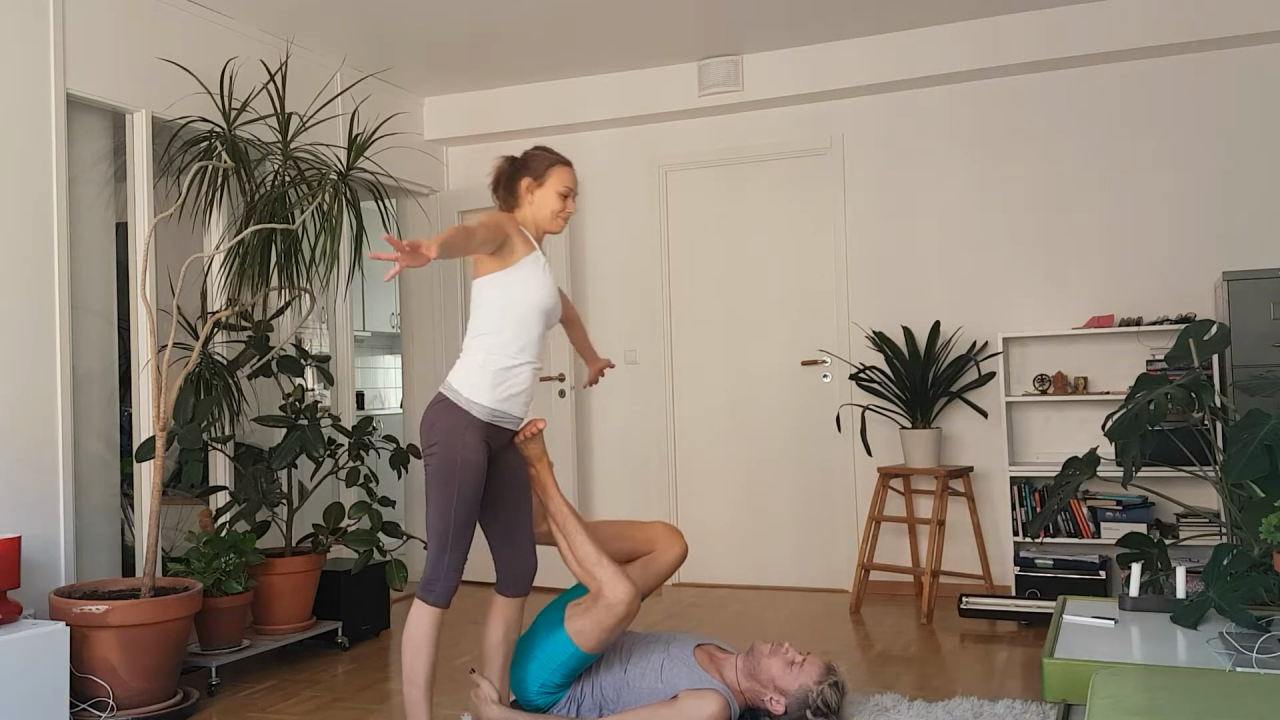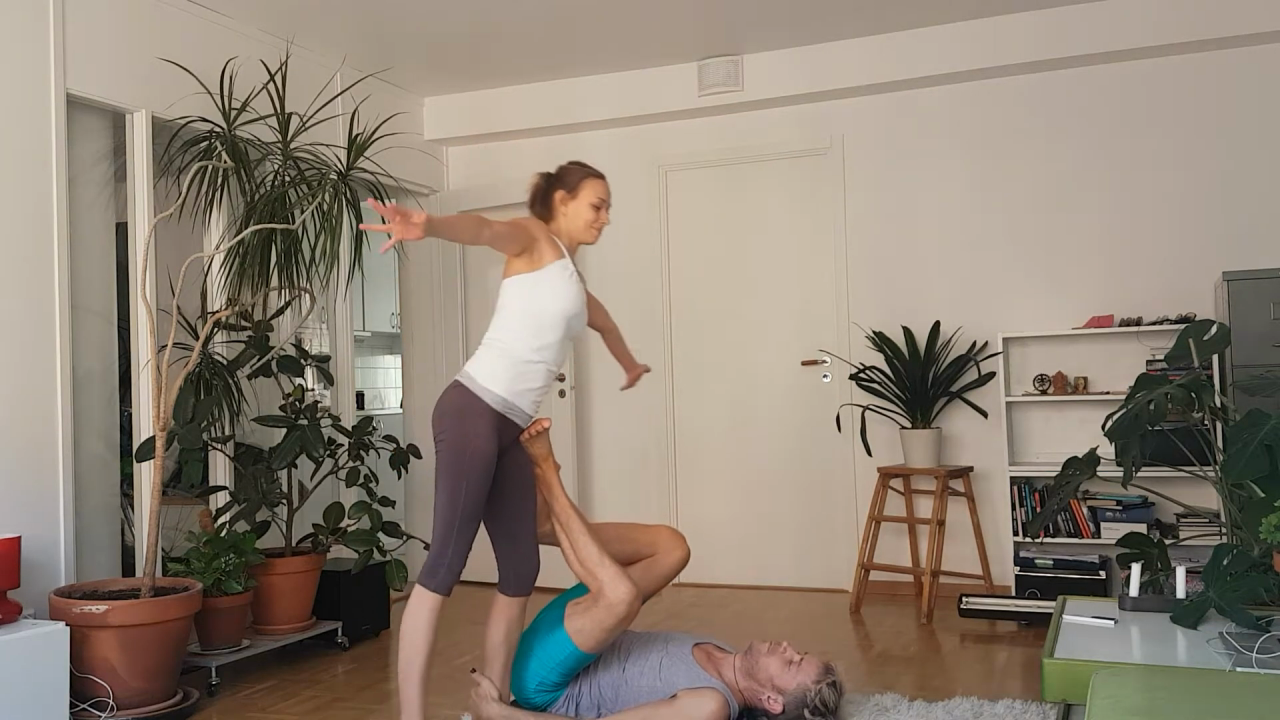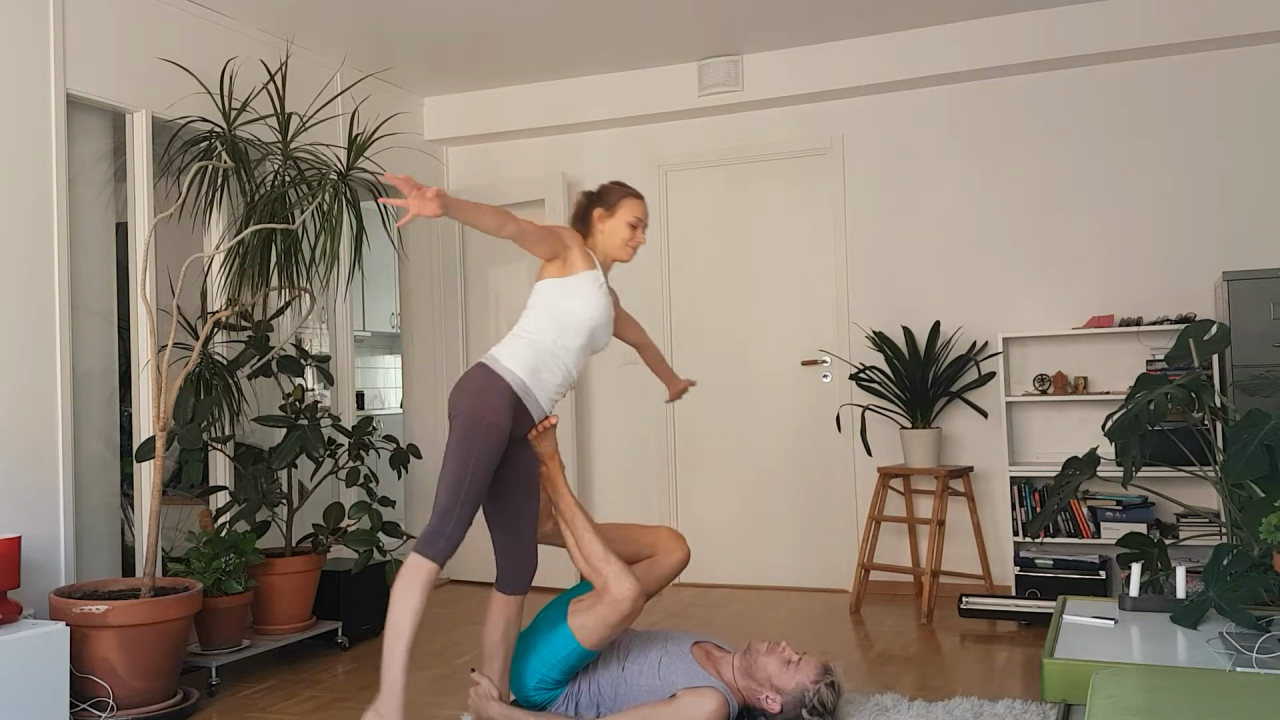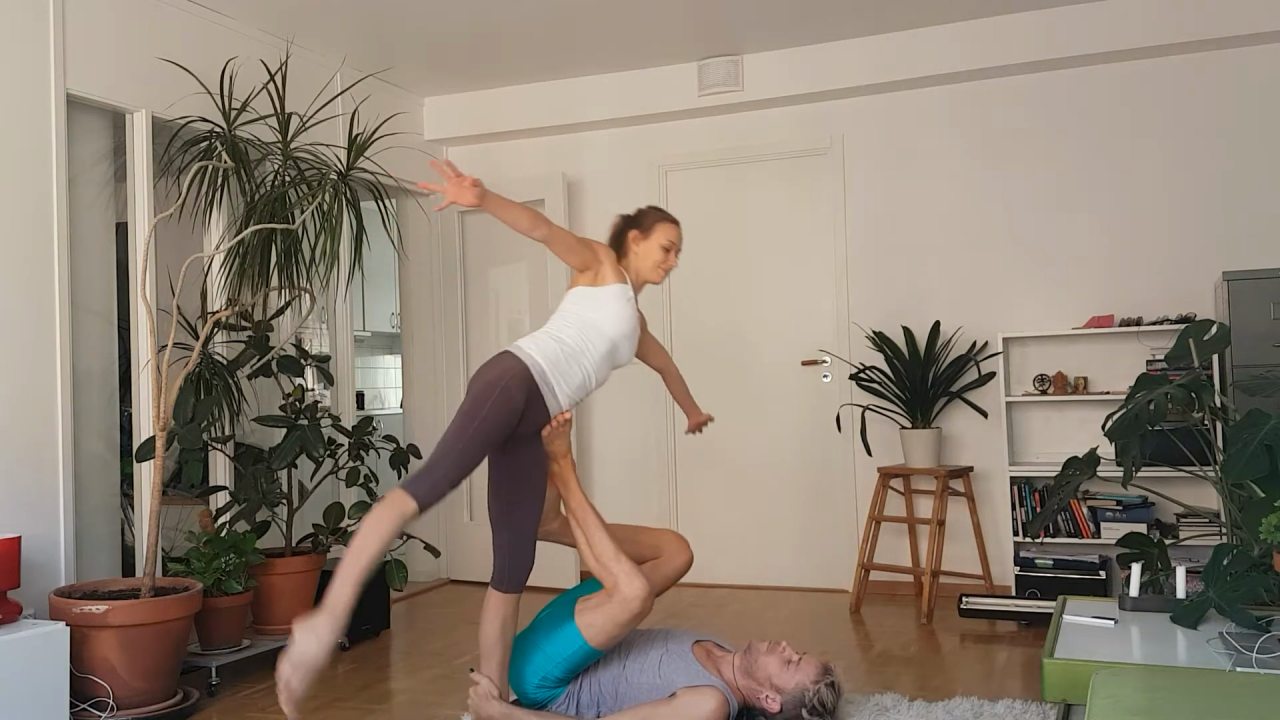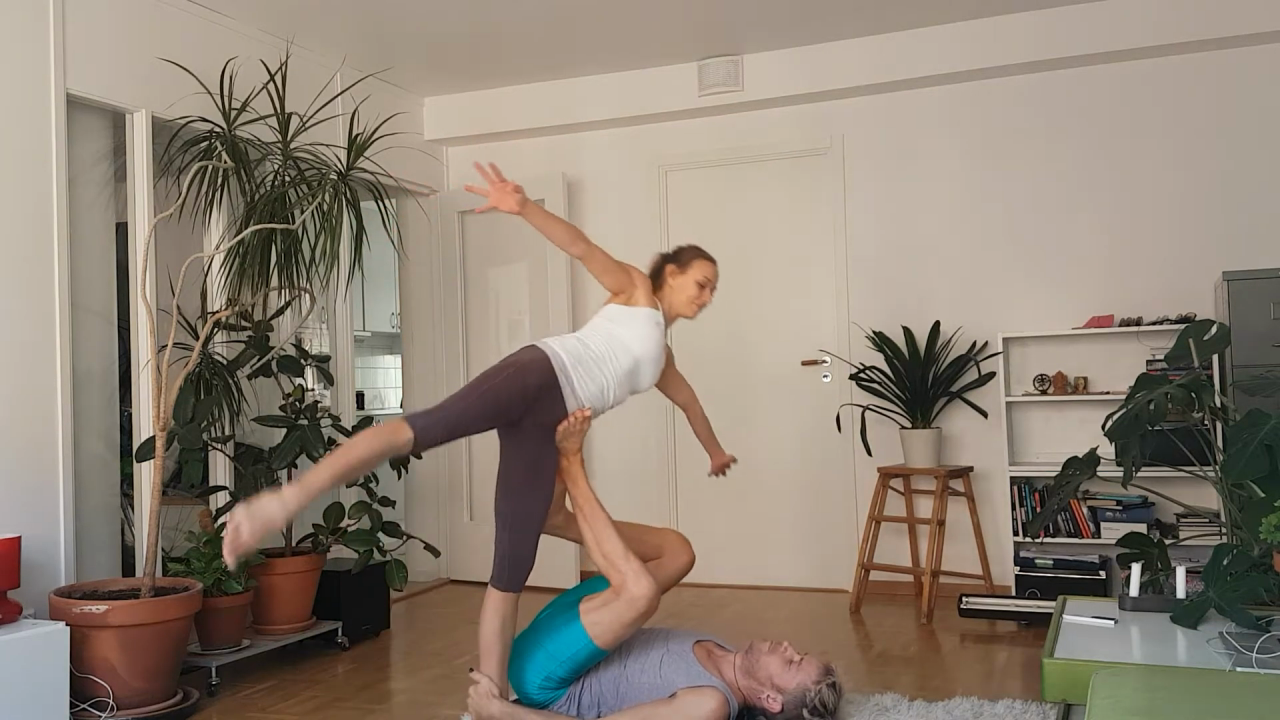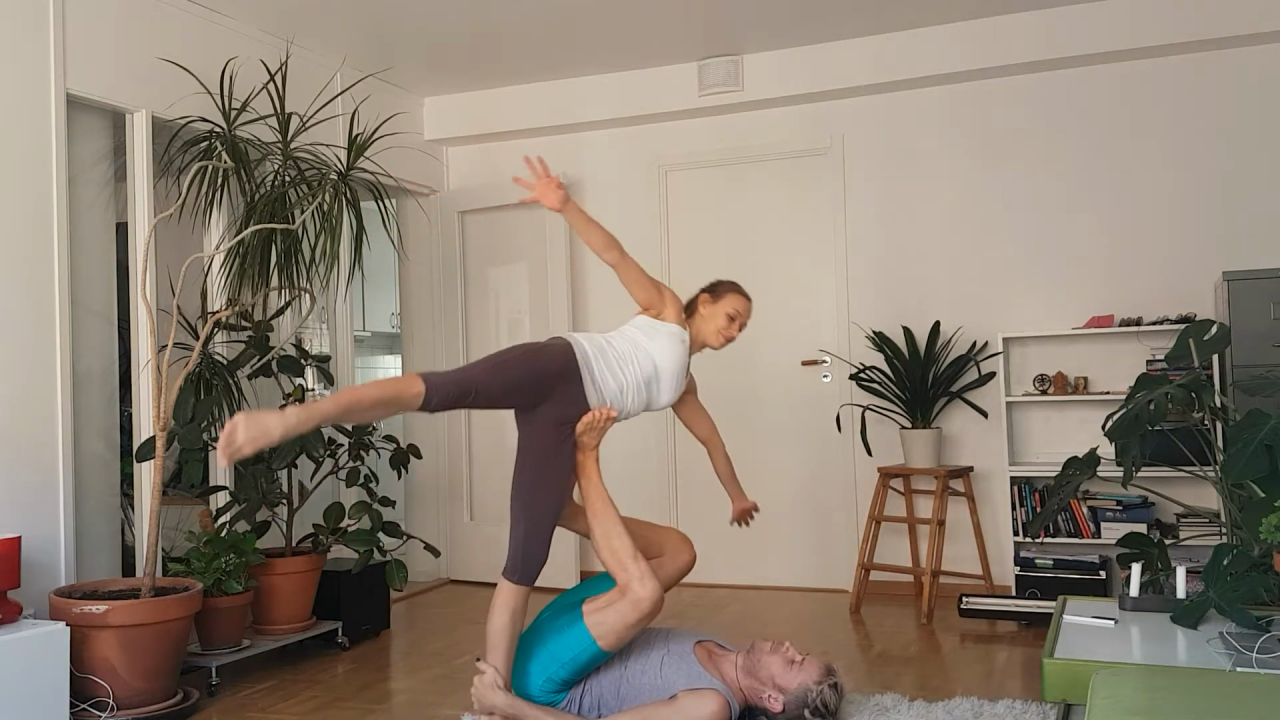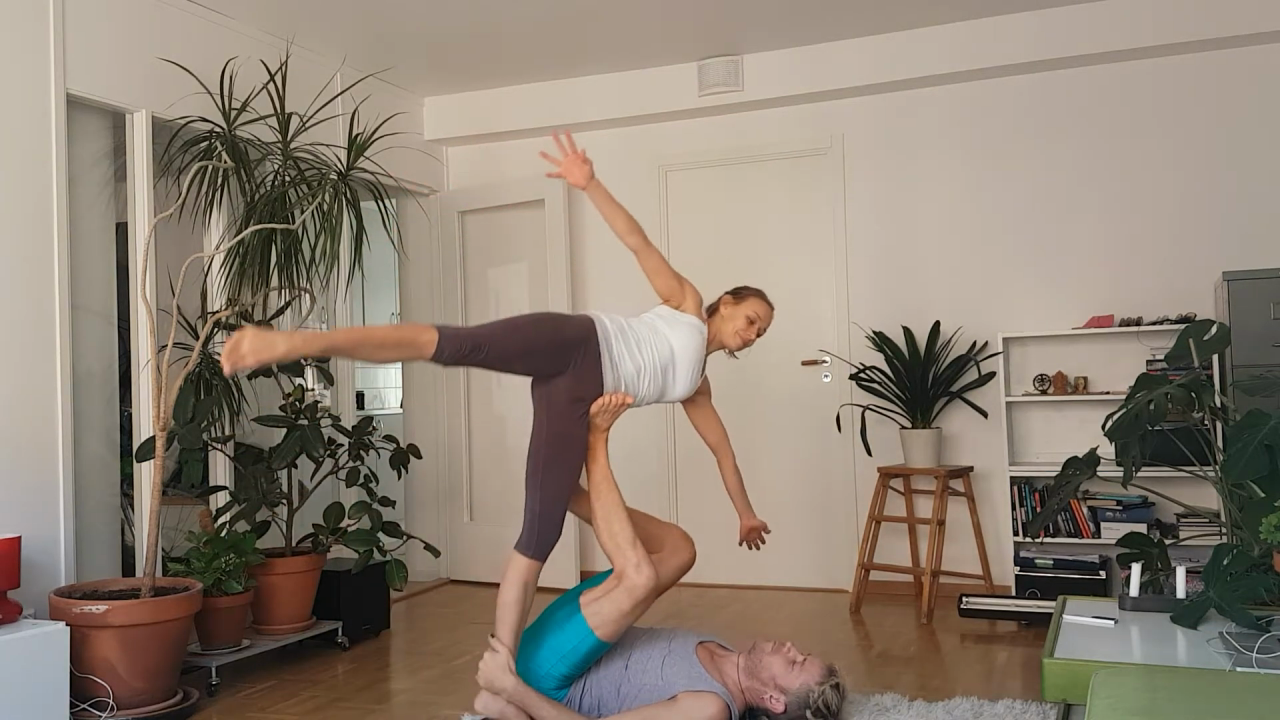
dt=0.2s
person 1, frame 1
left shoulder: (536, 255)
right shoulder: (502, 232)
left elbow: (564, 309)
right elbow: (468, 234)
left wrist: (590, 355)
right wrist: (433, 247)
left hip: (502, 433)
right hip: (460, 420)
left knee: (518, 571)
right knee: (443, 576)
person 1, frame 2
left shoulder: (569, 271)
right shoulder: (533, 239)
left elbow: (599, 318)
right elbow: (483, 227)
left wrist: (628, 361)
right wrist: (430, 225)
left hip: (510, 428)
right hip: (474, 410)
left knee: (520, 571)
right knee: (445, 562)
person 1, frame 3
left shoulder: (604, 290)
right shoulder: (565, 249)
left elbow: (634, 333)
right elbow: (508, 224)
left wrist: (669, 378)
right wrist: (445, 205)
left hip: (521, 422)
right hip: (492, 391)
left knee: (517, 571)
right knee: (443, 532)
person 1, frame 4
left shoulder: (632, 318)
right shoulder: (600, 265)
left elbow: (661, 360)
right elbow: (544, 228)
left wrist: (690, 407)
right wrist: (483, 199)
left hip: (534, 422)
right hip: (513, 380)
left knee: (515, 568)
right knee: (430, 482)
right ankle: (326, 618)
person 1, frame 5
left shoulder: (663, 356)
right shoulder: (634, 288)
left elbow: (687, 397)
right elbow: (580, 246)
left wrist: (713, 448)
right wrist: (524, 206)
left hip: (546, 425)
right hip: (536, 373)
left knee: (513, 568)
right knee: (429, 426)
right ankle: (288, 498)
person 1, frame 6
left shoulder: (682, 384)
right shoulder: (664, 306)
left elbow: (709, 432)
right elbow: (614, 253)
left wrist: (735, 491)
right wrist: (566, 206)
left hip: (564, 417)
right hip: (558, 366)
left knee: (526, 561)
right knee: (441, 388)
right ankle: (289, 419)
person 1, frame 7
left shoulder: (694, 380)
right shoulder: (686, 300)
left elbow: (720, 442)
right elbow: (635, 239)
left wrist: (744, 511)
right wrist: (589, 184)
left hip: (577, 393)
right hip: (573, 341)
left knee: (540, 537)
right knee: (451, 341)
right ankle: (296, 342)
person 2, frame 1
right shoulder: (735, 666)
left hip: (545, 686)
right hip: (579, 657)
left knee: (619, 594)
right knee: (668, 543)
left ankle: (541, 476)
right ankle: (541, 524)
person 2, frame 2
right shoulder: (731, 663)
left hip: (544, 683)
right hip: (572, 650)
left knee: (620, 594)
right knee: (670, 546)
left ankle: (547, 477)
right ankle: (547, 523)
person 2, frame 3
right shoulder: (731, 665)
left hip: (543, 678)
right hip: (565, 648)
left knee: (624, 591)
right knee: (671, 548)
left ankle: (552, 475)
right ankle: (548, 524)
person 2, frame 4
right shoulder: (732, 664)
left hip: (543, 677)
right hip: (572, 651)
left knee: (633, 590)
right knee: (675, 552)
left ankle: (563, 471)
person 2, frame 5
right shoulder: (733, 664)
left hip: (542, 676)
right hip: (562, 643)
left knee: (640, 589)
right knee: (676, 551)
left ankle: (570, 466)
right ankle: (559, 518)
person 2, frame 6
right shoulder: (732, 663)
left hip: (543, 676)
left knee: (644, 592)
right knee: (678, 550)
left ankle: (585, 460)
right ankle: (560, 506)
person 2, frame 7
right shoulder: (733, 663)
left wrist: (511, 689)
left hip: (544, 673)
left knee: (639, 577)
right knee: (677, 548)
left ankle: (596, 444)
